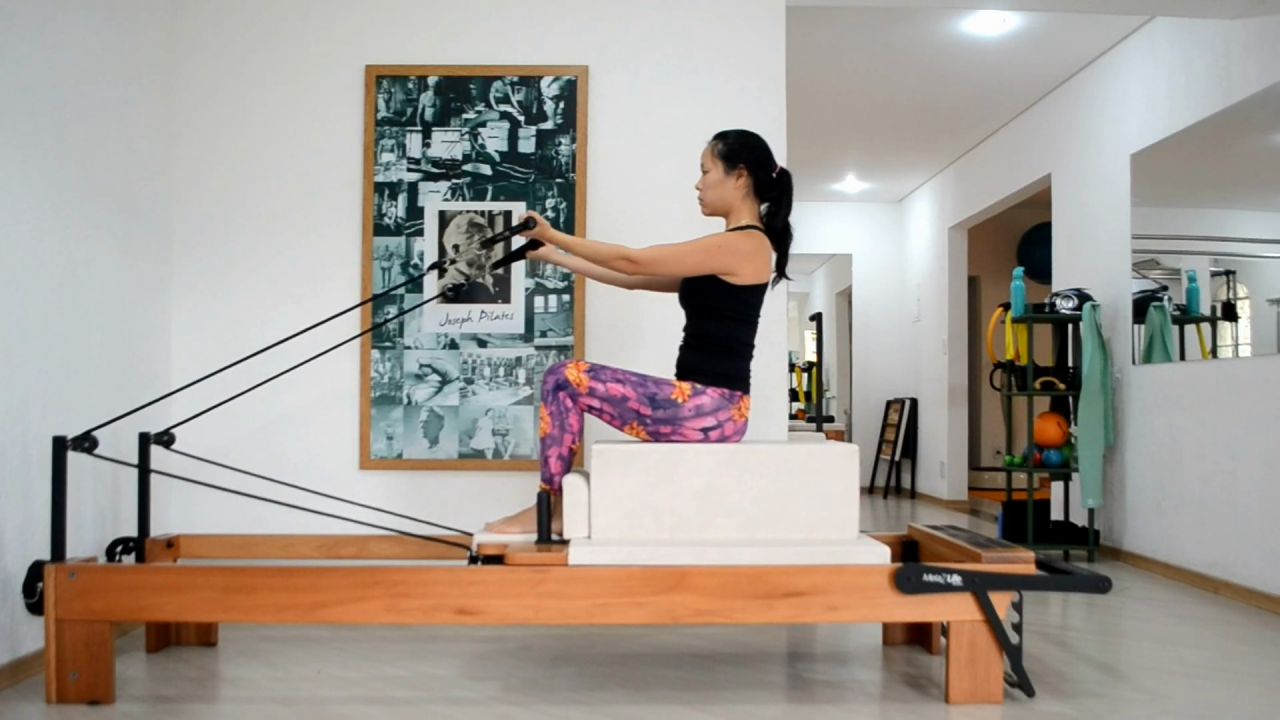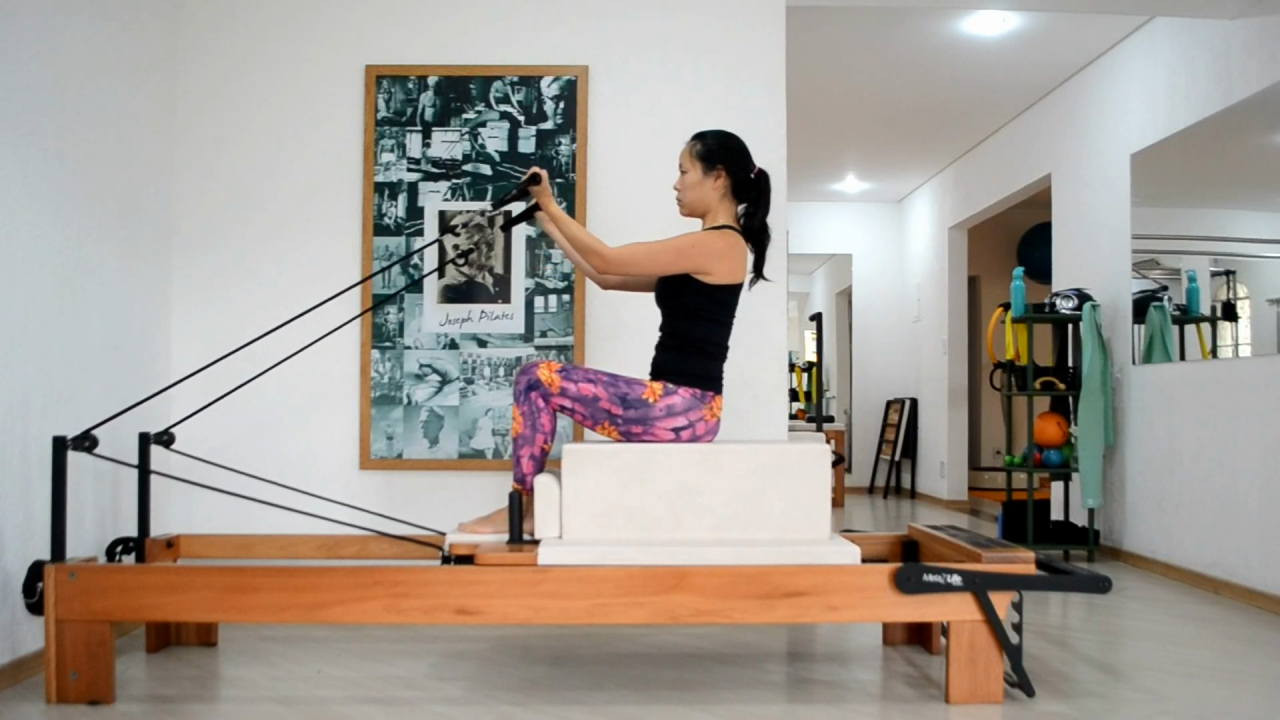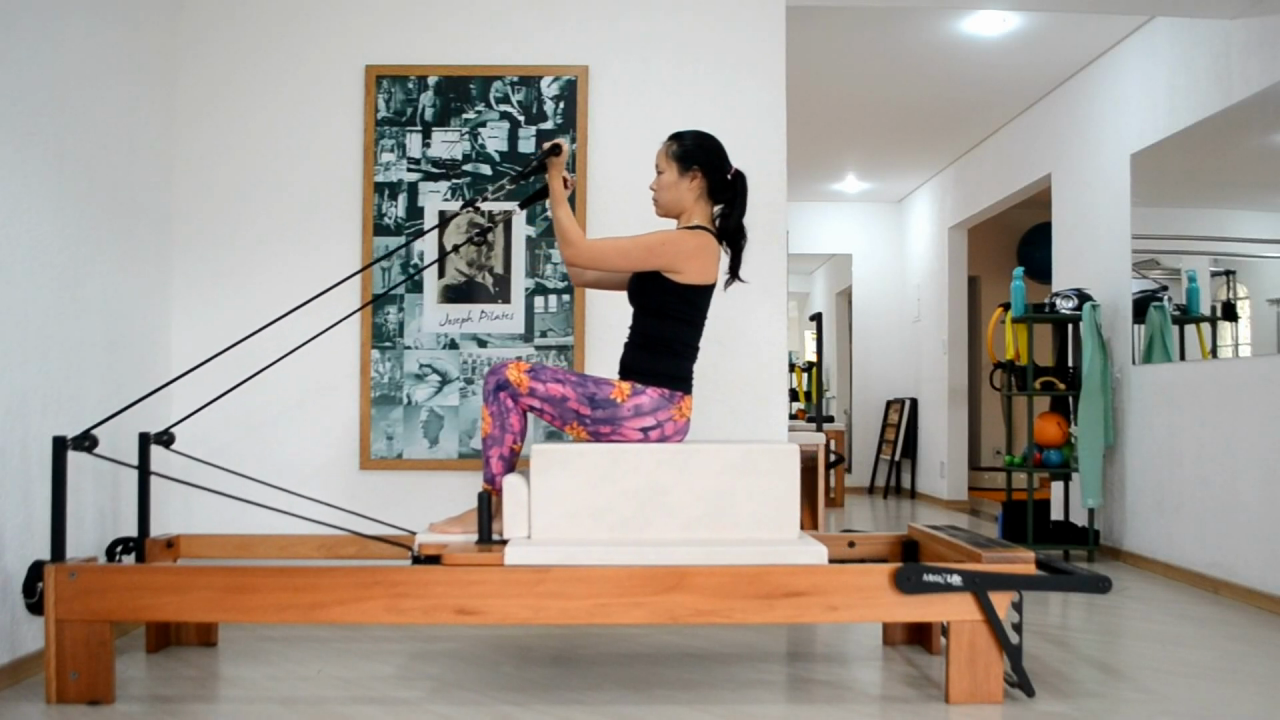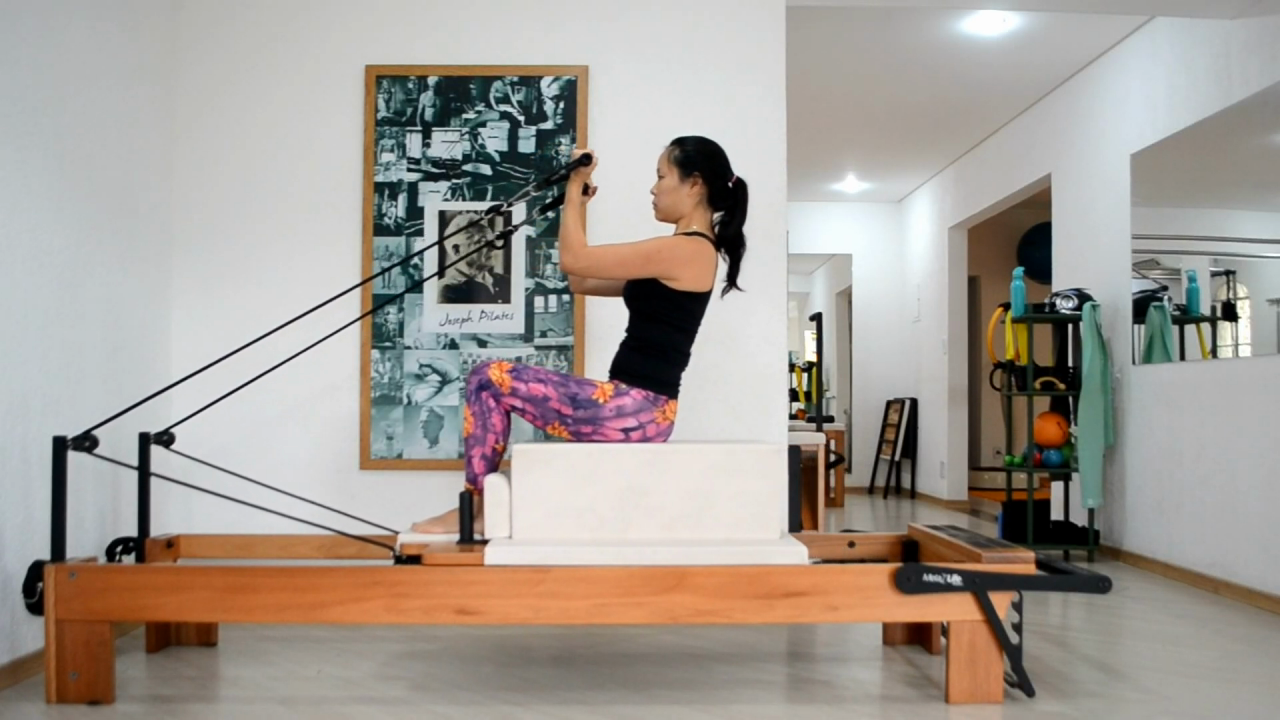
dt=1s
person 1, frame 1
left shoulder: (744, 244)
right shoulder: (727, 251)
left elbow: (633, 262)
right elbow: (633, 279)
left wrist: (555, 236)
right wrist: (554, 256)
left hip: (711, 407)
right hip: (703, 404)
left knee: (565, 378)
right knee: (568, 382)
left ankle: (550, 508)
right ankle: (555, 505)
person 1, frame 2
left shoulder: (719, 244)
right shoulder: (703, 250)
left elbow: (607, 260)
right elbow: (608, 277)
left wrist: (550, 205)
right wrist: (549, 225)
left hip: (682, 408)
right hip: (678, 405)
left knee: (538, 379)
right knee: (544, 382)
left ankle: (523, 508)
right ankle: (528, 507)
person 1, frame 3
left shoulder: (689, 244)
right shoulder: (680, 249)
left elbow: (577, 252)
right elbow: (583, 273)
left wrist: (555, 182)
right wrist: (558, 198)
left hip: (650, 408)
right hip: (650, 406)
left knee: (506, 379)
right knee: (514, 382)
left ankle: (494, 508)
right ankle: (501, 505)
person 1, frame 4
left shoulder: (686, 249)
right shoulder: (684, 252)
left elbow: (575, 261)
right elbow: (583, 281)
left wrist: (574, 187)
right wrist: (576, 204)
left hip: (634, 409)
right hip: (636, 407)
left knee: (489, 379)
right knee: (499, 383)
left ankle: (475, 508)
right ankle: (483, 506)
